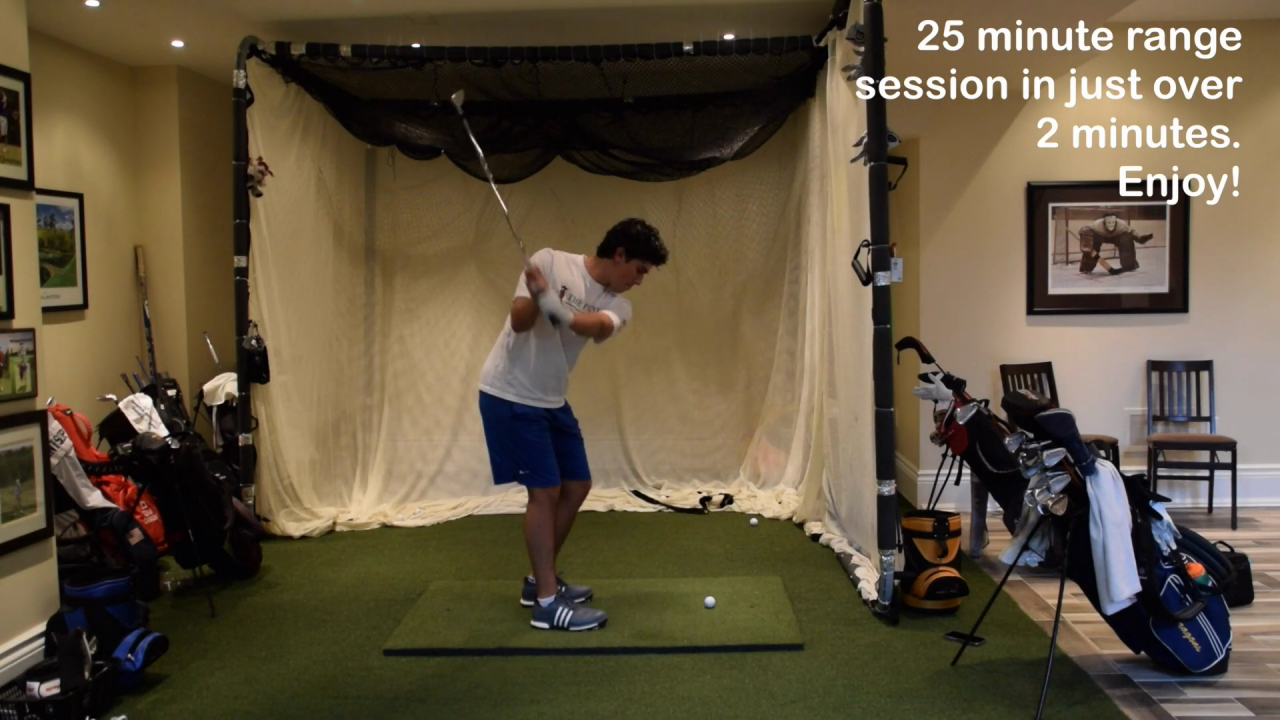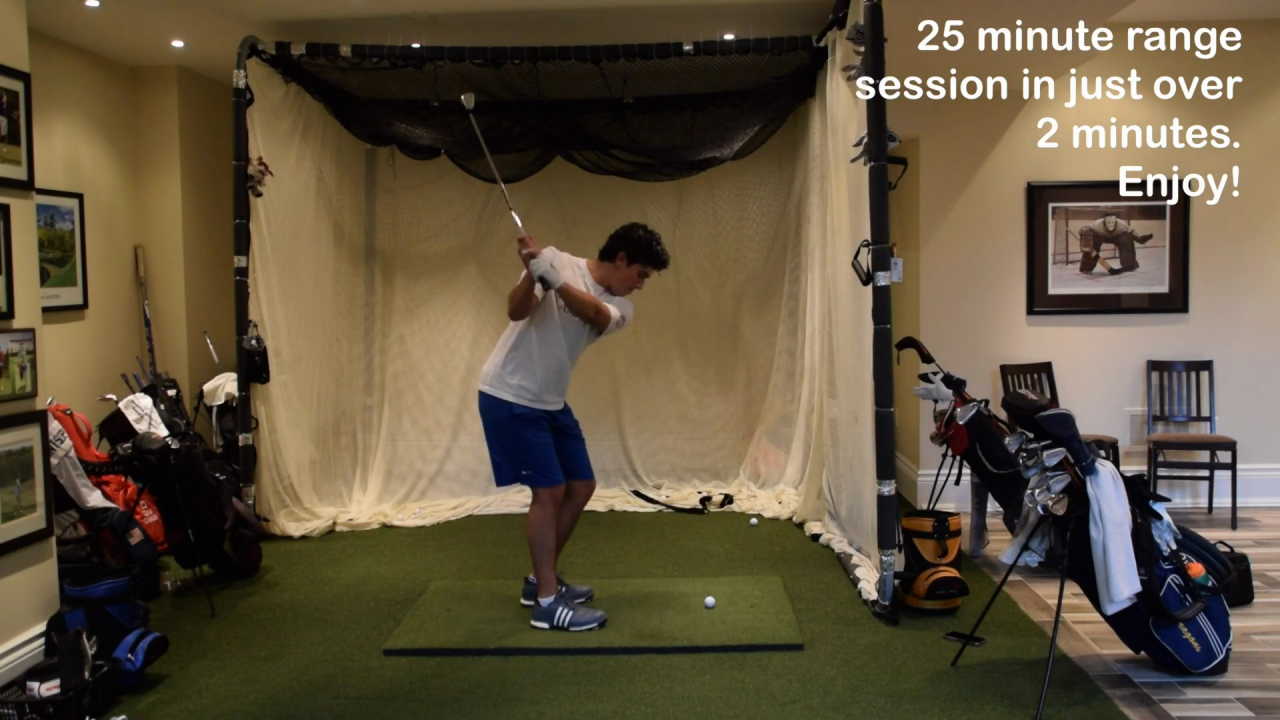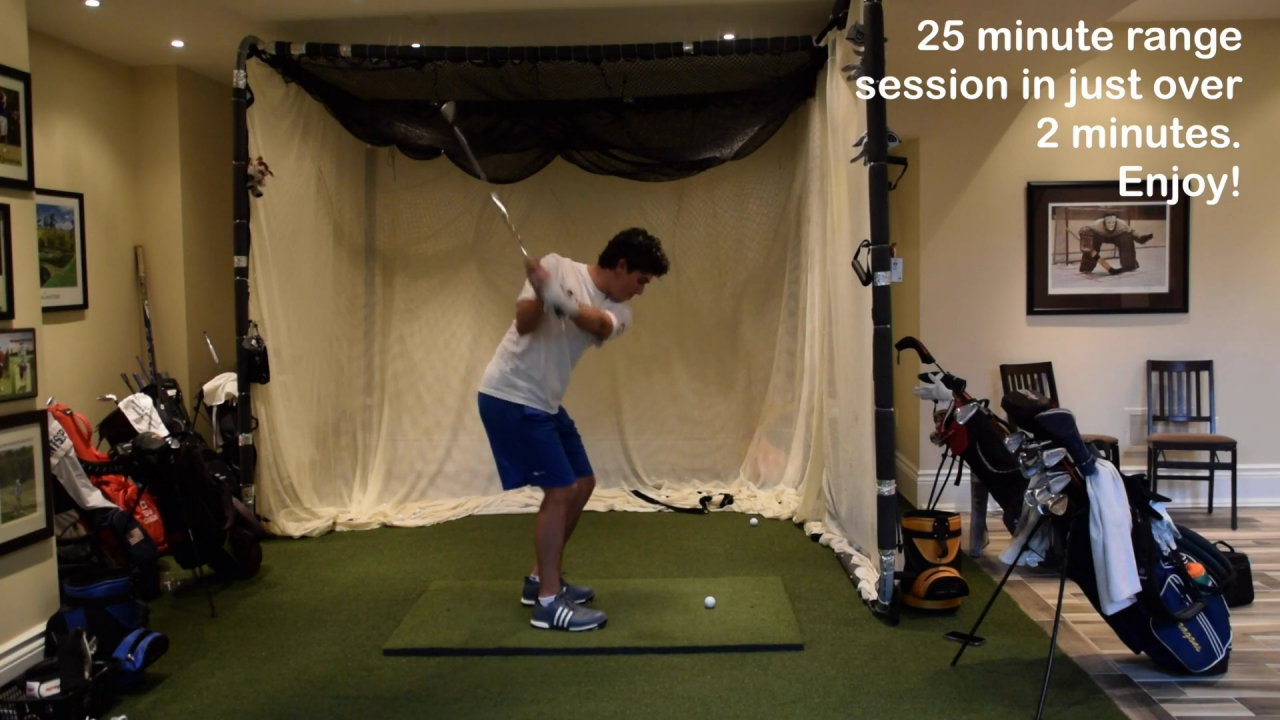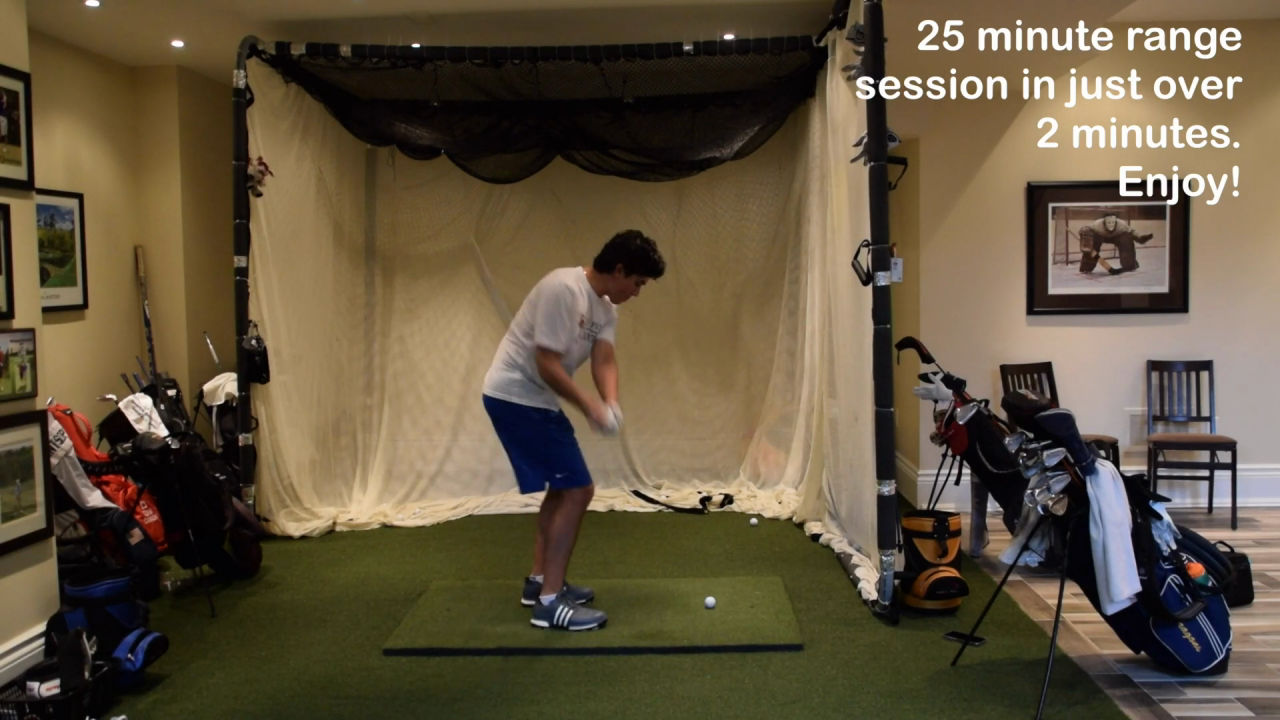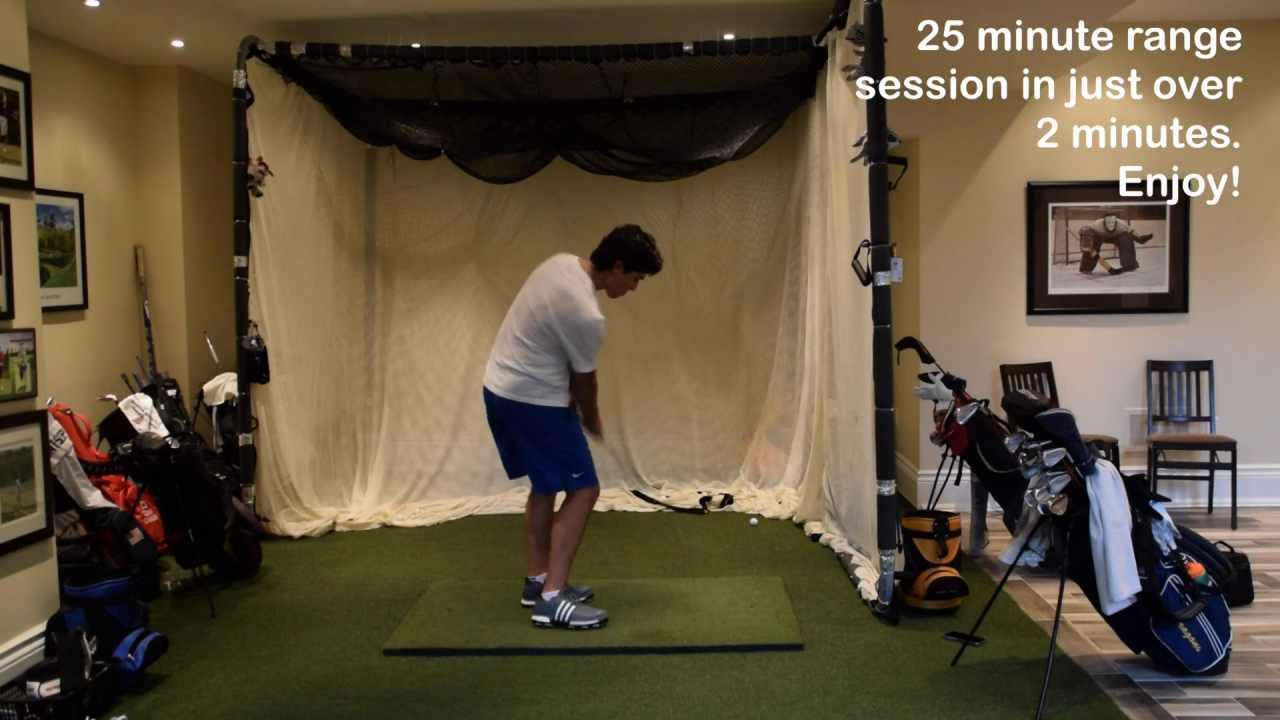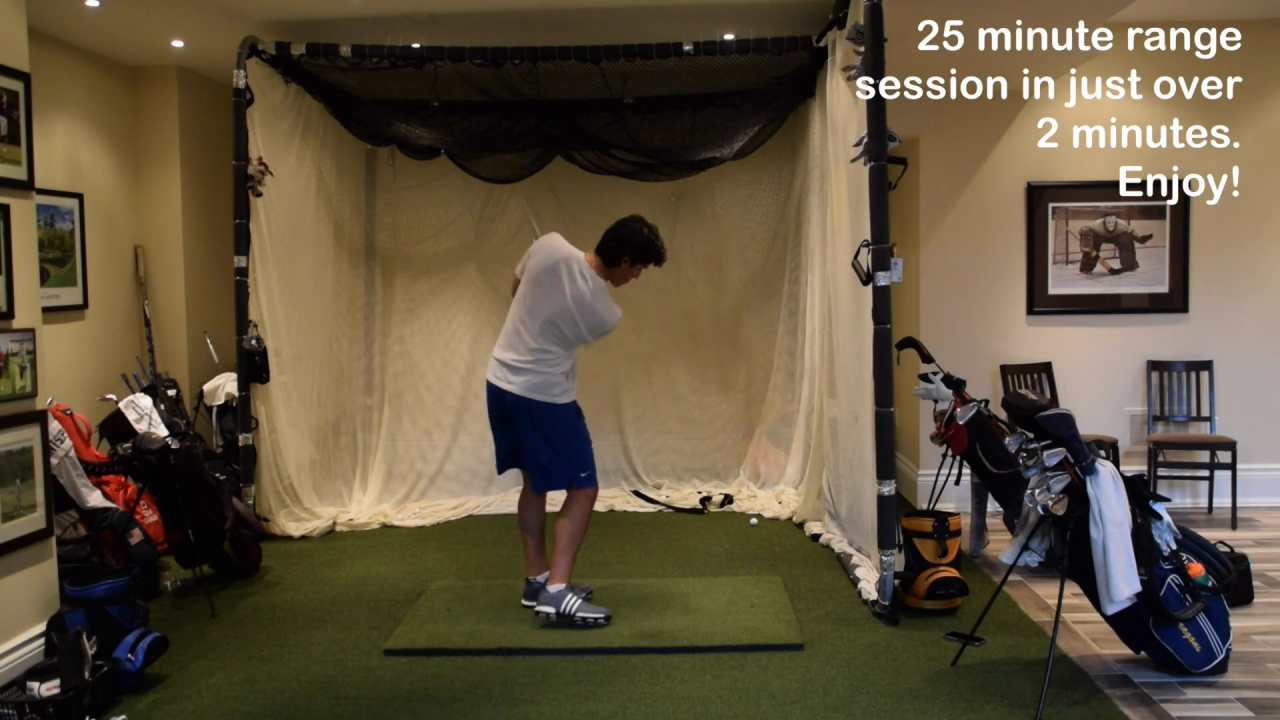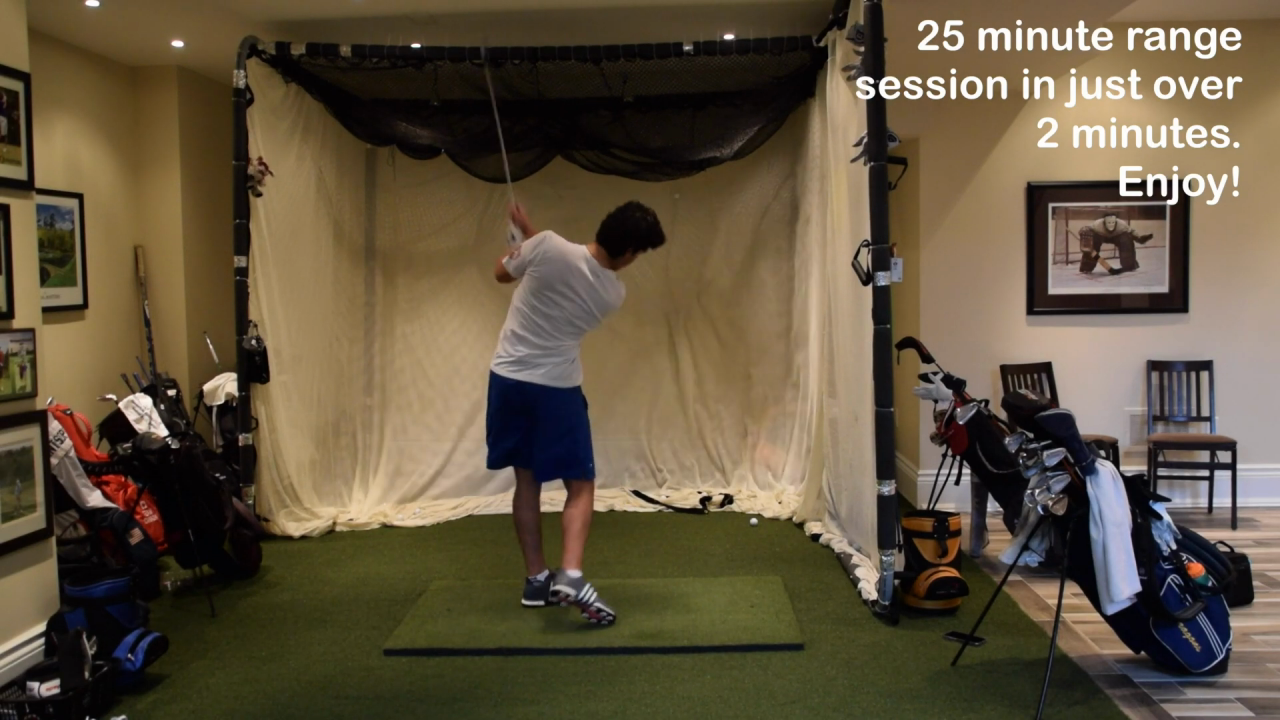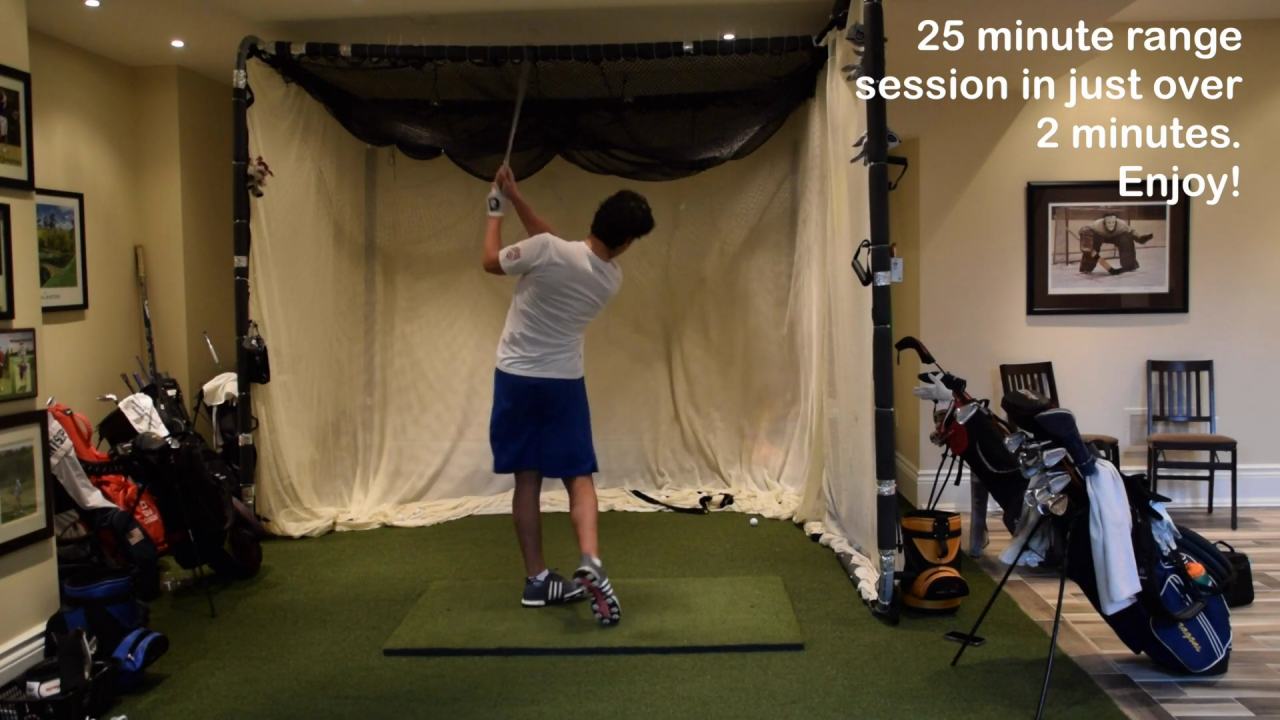
dt=0.1s
person 1, frame 1
left shoulder: (619, 306)
right shoulder: (553, 261)
left elbow: (598, 325)
right elbow: (520, 319)
left wrist: (563, 314)
right wrist: (536, 294)
left hip: (551, 400)
right hip: (509, 395)
left knee: (576, 486)
right knee: (545, 491)
left ankle: (540, 578)
right ankle: (547, 602)
person 1, frame 2
left shoulder: (619, 307)
right shoulder: (555, 259)
left elbow: (592, 310)
right elbow: (516, 311)
left wrist: (557, 283)
right wrist: (531, 274)
left hip: (550, 402)
right hip: (509, 396)
left knee: (580, 486)
right knee: (549, 491)
left ankle: (541, 578)
right ankle: (547, 602)
person 1, frame 3
left shoulder: (618, 312)
right shoulder: (558, 268)
left elbow: (599, 325)
right elbow: (525, 325)
left wrist: (564, 304)
right wrist: (543, 295)
left hip: (542, 401)
right hip: (509, 397)
left knee: (580, 485)
right knee: (563, 488)
left ankle: (540, 578)
right ankle: (549, 603)
person 1, frame 4
left shoulder: (605, 310)
right shoulder: (562, 289)
left elbow: (605, 361)
right elbow: (547, 366)
left wrist: (611, 405)
right wrist: (589, 407)
left hip: (537, 401)
right hip: (515, 399)
left knee: (571, 489)
right knee: (573, 490)
left ankle: (540, 579)
right ankle: (549, 602)
person 1, frame 5
left shoulder: (561, 262)
right shoulder: (587, 318)
right elbow: (583, 383)
right wrist: (593, 420)
left hip: (499, 389)
right hip: (536, 402)
left knee: (547, 485)
right knee: (583, 490)
left ankle: (539, 580)
right ankle: (552, 599)
person 1, frame 6
left shoulder: (550, 247)
right shoulder: (605, 313)
left elbow: (517, 287)
left hip: (501, 384)
right hip: (546, 397)
left knee: (535, 481)
right knee: (582, 489)
left ankle: (538, 579)
right ankle: (557, 591)
person 1, frame 7
left shoulder: (547, 245)
right shoulder: (613, 293)
left elbow: (504, 271)
left wrist: (525, 231)
right wrist: (527, 227)
left hip: (506, 377)
right hip: (558, 388)
left knee: (527, 478)
right knee: (579, 484)
left ankle: (536, 579)
right ankle: (571, 577)
person 1, frame 8
left shoulder: (549, 249)
right shoulder: (610, 280)
left elbow: (492, 263)
left wrist: (497, 208)
right wrist: (515, 197)
left hip: (515, 378)
right hip: (563, 383)
left knee: (528, 478)
right knee: (579, 477)
left ankle: (536, 579)
right ankle: (589, 564)
